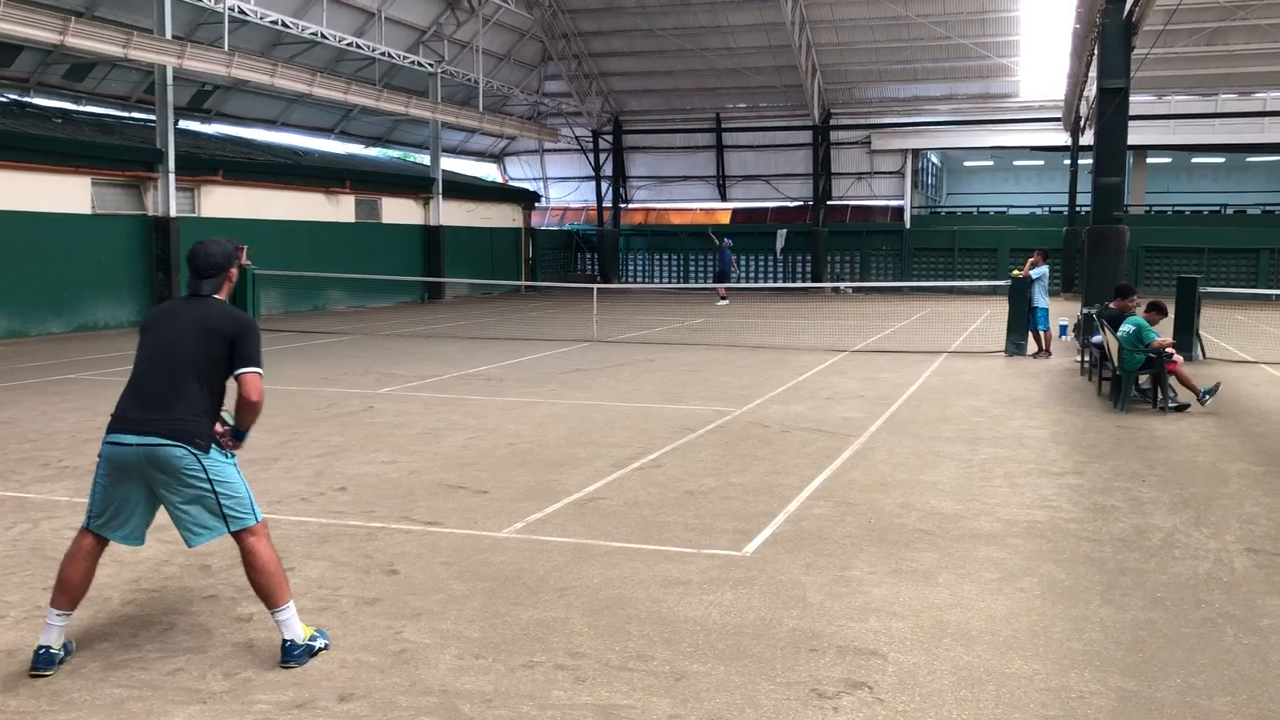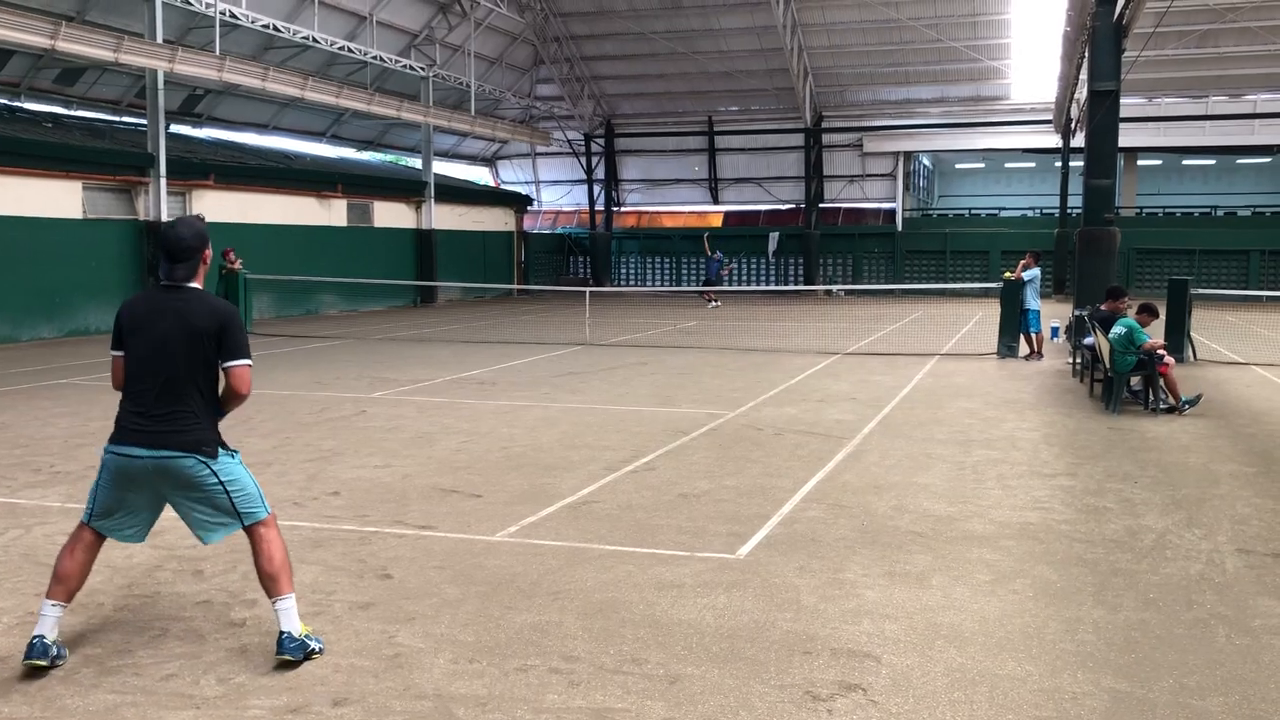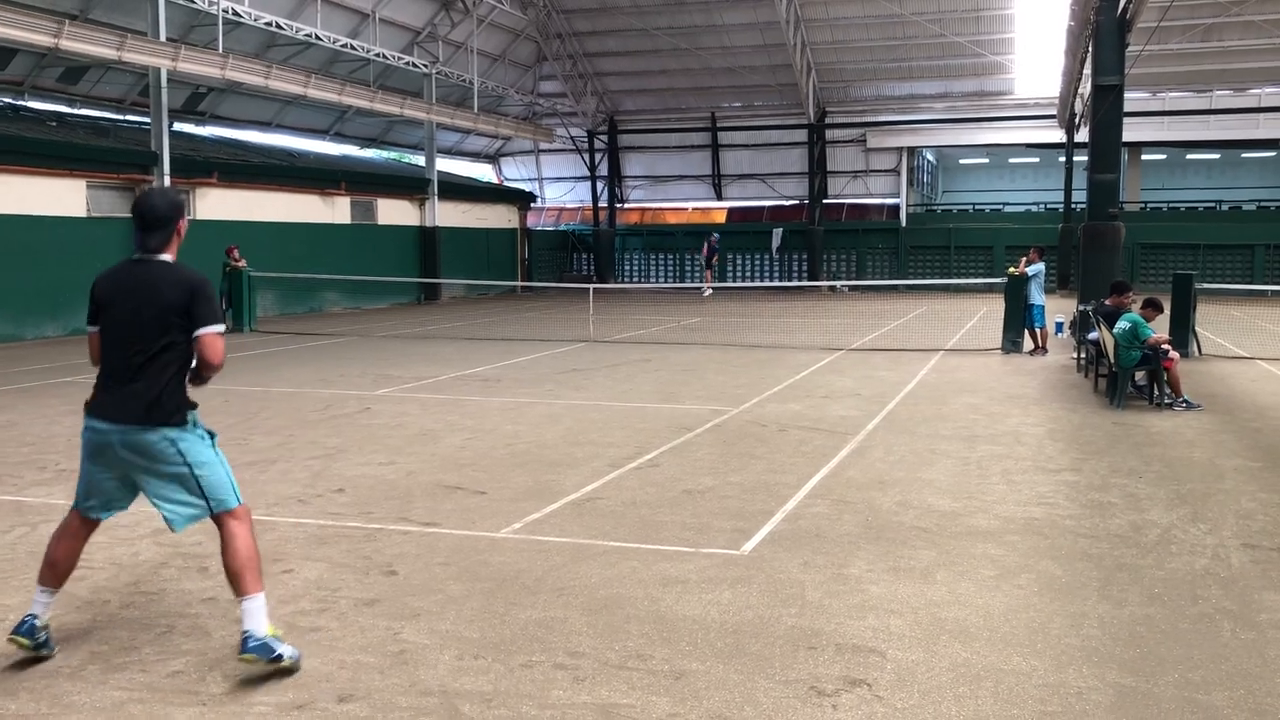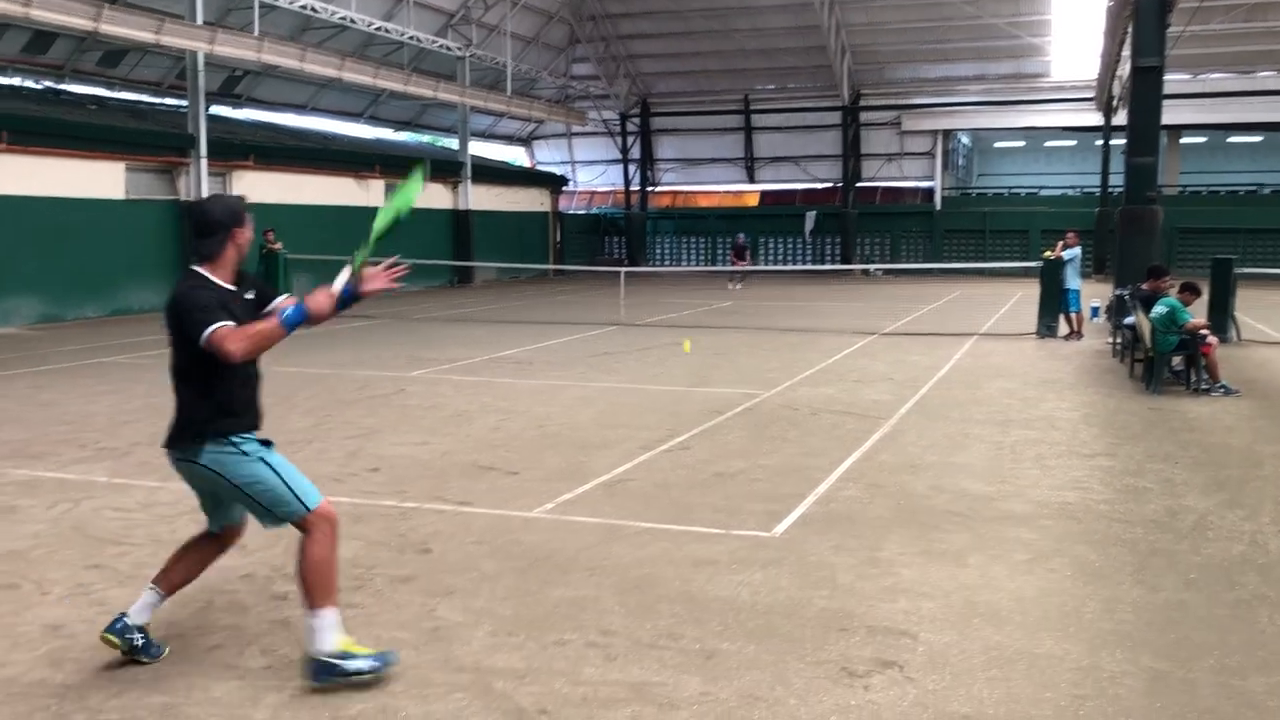
dt=0.5s
person 1, frame 1
left shoulder: (156, 316)
right shoulder: (238, 323)
right elbow: (251, 396)
right wrist: (236, 433)
left hip: (122, 437)
right hip: (183, 443)
left knee: (92, 535)
right knee: (251, 532)
left ankle: (49, 645)
right ankle: (295, 637)
person 1, frame 2
left shoulder: (130, 309)
right shoulder: (221, 313)
left elbow: (118, 380)
right elbow: (240, 387)
left hip: (128, 446)
right hip: (193, 448)
left knee: (89, 532)
right knee: (263, 526)
left ankle: (43, 638)
right ankle: (291, 633)
person 1, frame 3
left shoulder: (106, 282)
right shoulder: (193, 284)
left elbow: (96, 354)
right elbow: (214, 357)
right wrist: (193, 374)
left hip: (104, 423)
right hip: (163, 426)
left knee: (82, 518)
right knee: (235, 519)
left ankle: (32, 623)
right ankle: (258, 635)
person 1, frame 4
left shoulder: (240, 287)
right shoulder: (191, 296)
left elbow: (295, 315)
right elbow: (236, 348)
left wrist: (354, 291)
right wrist: (300, 310)
left hip: (216, 442)
right hip: (214, 443)
left knee: (223, 532)
right knee: (320, 520)
left ankle: (132, 623)
right ankle: (329, 649)
